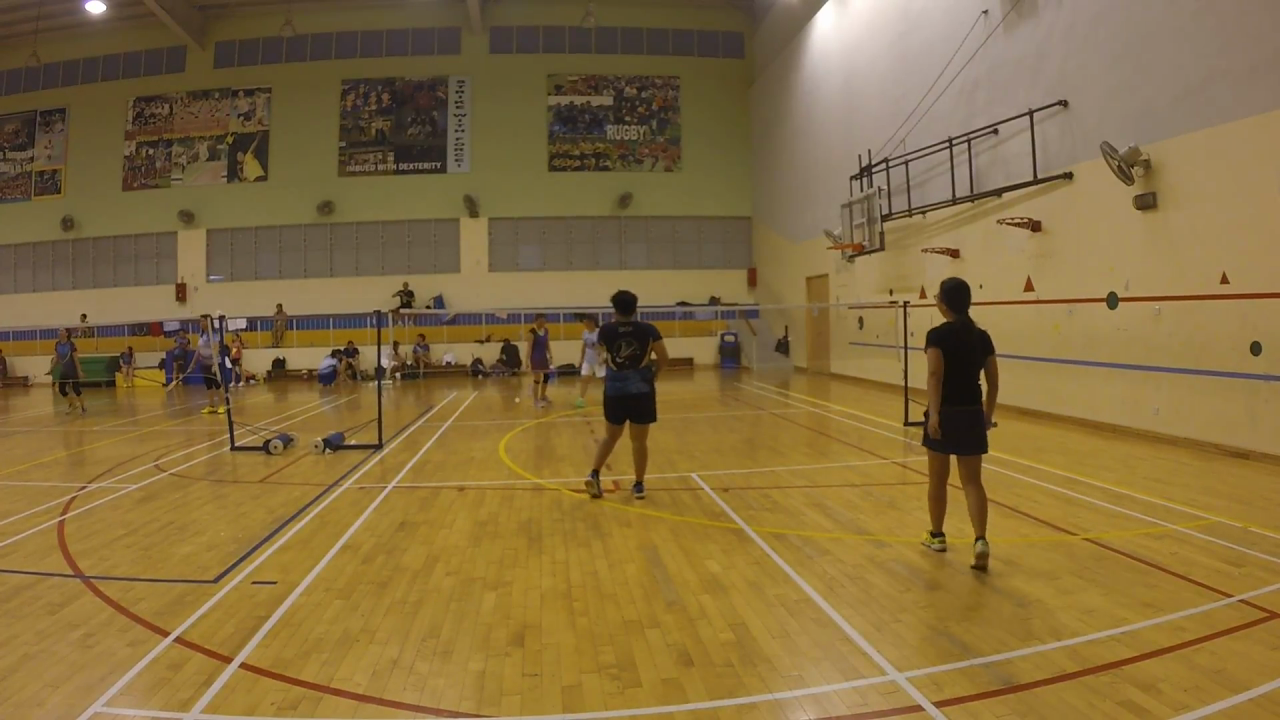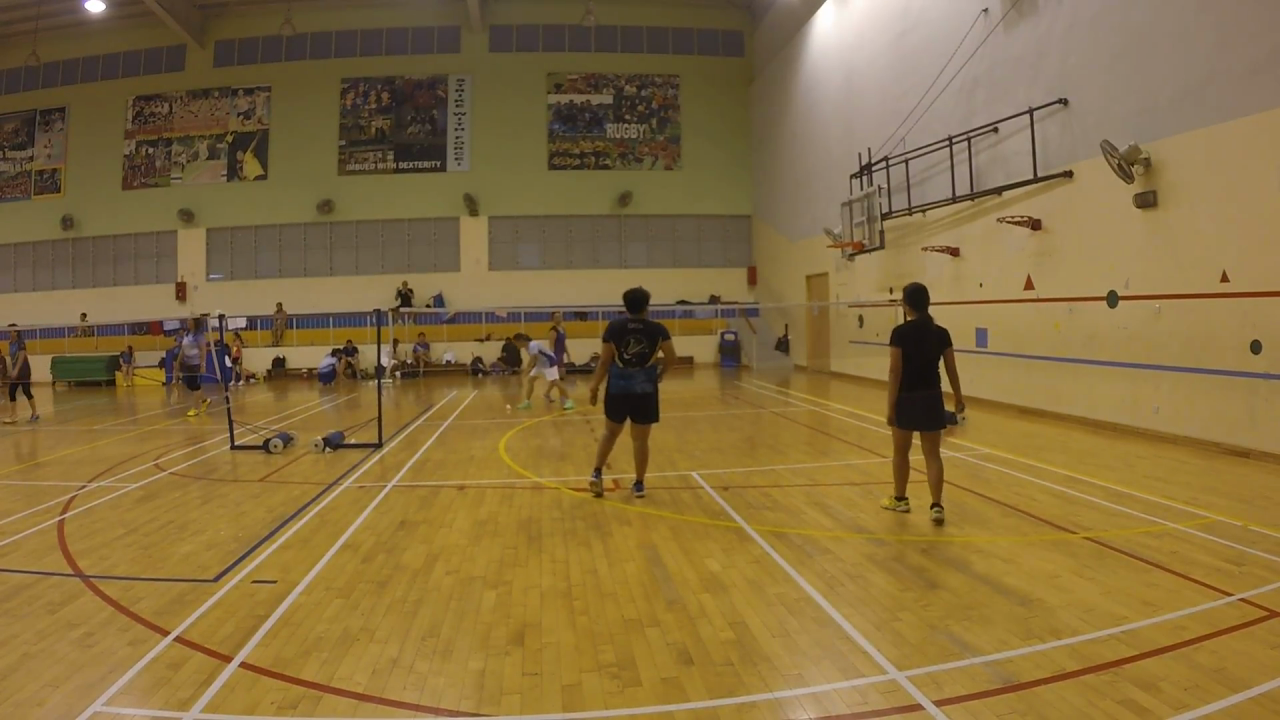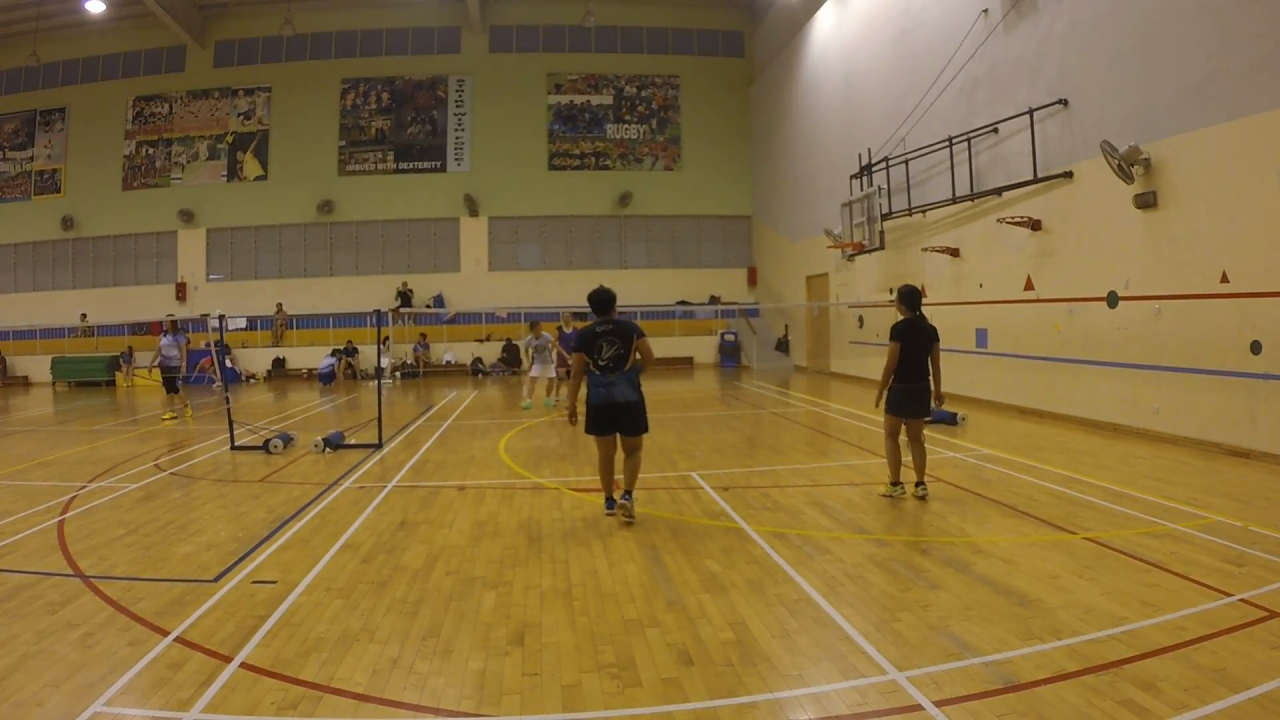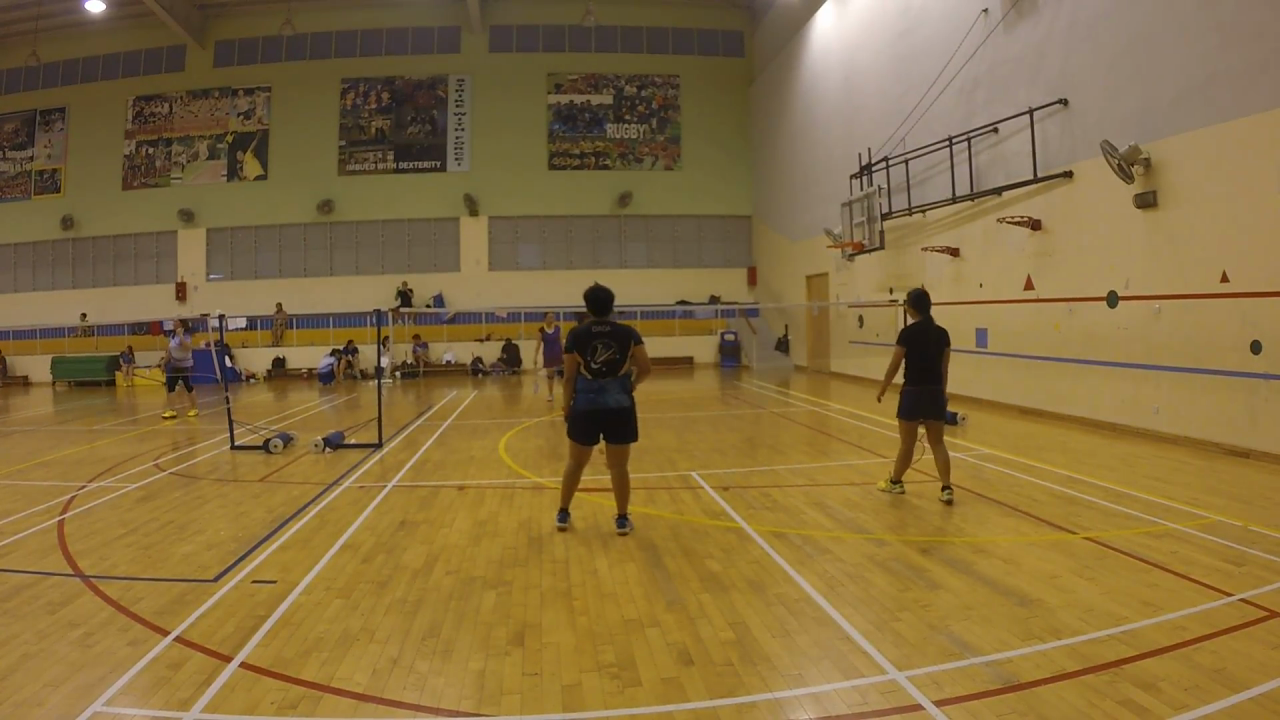
dt=1s
person 1, frame 1
left shoulder: (937, 335)
right shoulder: (982, 337)
left elbow: (935, 376)
right elbow: (993, 383)
left wrist: (933, 415)
right wrist: (987, 414)
left hip: (945, 414)
right hip: (972, 415)
left knee: (938, 479)
right knee: (972, 482)
left ankle: (937, 535)
right ankle: (980, 540)
person 1, frame 2
left shoulder: (900, 333)
right shoulder: (941, 333)
left elbow: (895, 372)
right elbow: (951, 370)
left wrist: (891, 407)
right wrist: (958, 398)
left hip: (907, 399)
right hip: (932, 398)
left knee: (901, 452)
right knee: (932, 454)
left ankle: (900, 499)
right ankle: (937, 505)
person 1, frame 3
left shoulder: (899, 328)
right shoulder: (930, 330)
left elbow: (891, 364)
right elbow: (935, 364)
left wrist: (881, 391)
right wrist: (937, 391)
left hip: (901, 389)
right hip: (922, 389)
left knee: (891, 437)
right knee: (916, 438)
left ankle: (896, 484)
right ankle: (921, 485)
person 1, frame 4
left shoulder: (908, 333)
right shoulder: (942, 333)
left elbow: (894, 366)
right elbow: (944, 369)
left wrist: (882, 389)
right wrist: (942, 394)
left hip: (913, 393)
right hip: (935, 393)
left knee: (907, 442)
right knee: (937, 442)
left ankle: (895, 482)
right ankle: (946, 488)
person 2, frame 1
left shoulder: (606, 330)
right shoulder: (648, 330)
right elbow: (664, 358)
right wrist: (655, 372)
left hip: (614, 391)
right hip: (641, 391)
left knee: (610, 435)
right knee: (639, 440)
left ankle: (594, 474)
right ankle: (639, 485)
person 2, frame 2
left shoulder: (614, 327)
right shoulder: (658, 329)
left elbow: (604, 361)
right elbow: (671, 358)
left wrist: (594, 386)
right wrist: (660, 373)
left hip: (617, 389)
right hip: (645, 391)
left knee: (610, 432)
right knee: (640, 439)
left ankle: (597, 473)
right ankle: (639, 484)
person 2, frame 3
left shoulder: (583, 335)
right shoulder: (630, 328)
left elbow: (577, 373)
right elbow: (649, 358)
left wrist: (572, 404)
left hip: (599, 401)
right hip: (629, 398)
left knee: (605, 453)
right knee: (633, 450)
left ankle: (609, 501)
right ankle: (627, 495)
person 2, frame 4
left shoulder: (575, 335)
right shoulder: (628, 333)
left elbow: (569, 376)
right elbow: (645, 369)
left wrist: (566, 404)
right wrist: (633, 383)
left hip: (585, 407)
right hip: (619, 407)
left knee: (576, 462)
right knee: (618, 466)
left ankle: (562, 514)
right ankle: (622, 519)
